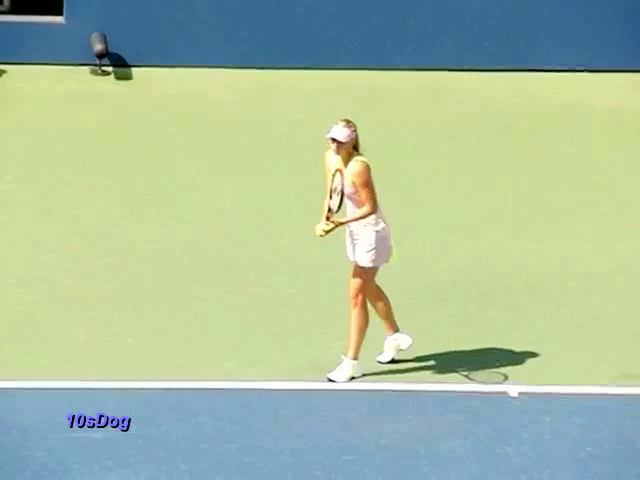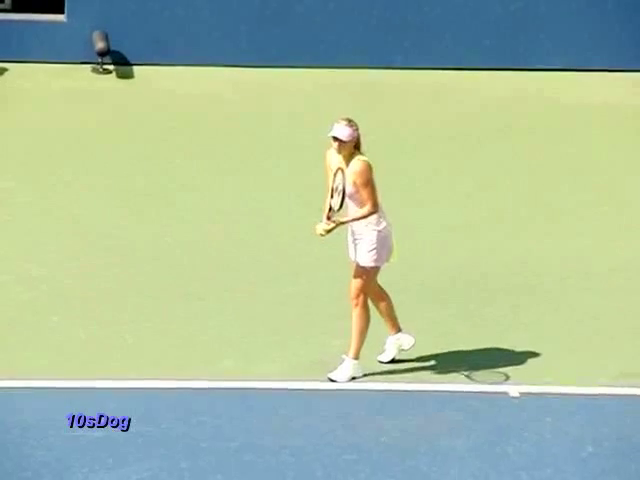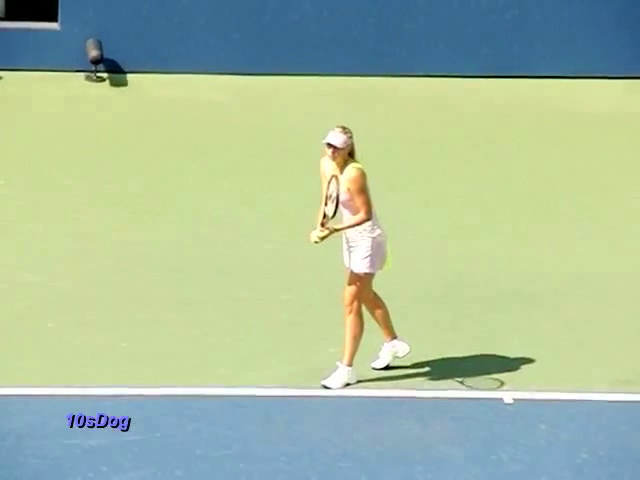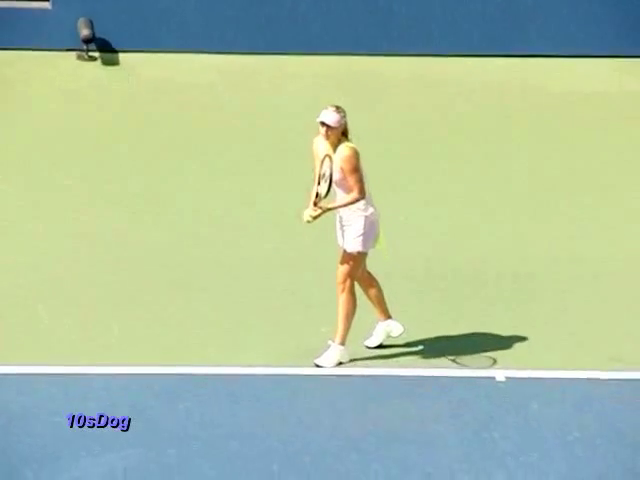
dt=0.4s
person 1, frame 1
left shoulder: (358, 167)
right shoulder: (330, 157)
left elbow: (371, 207)
left wrist: (338, 223)
right wrist: (324, 219)
left hip: (371, 233)
right hip: (354, 231)
left knee: (356, 297)
right knee: (369, 288)
left ankle: (351, 362)
right ankle: (395, 336)
person 1, frame 2
left shoulder: (360, 166)
right shoulder: (331, 157)
left elbow: (372, 207)
left wrist: (340, 222)
right wrist: (325, 219)
left hip: (373, 232)
right hip: (356, 231)
left knee: (357, 296)
right knee: (371, 288)
left ankle: (352, 362)
right ankle: (397, 336)
person 1, frame 3
left shoulder: (353, 173)
right shoulder: (325, 164)
left elbow: (365, 214)
left wrist: (333, 229)
right wrist: (319, 226)
left hip: (367, 240)
right hip: (350, 238)
left knee: (351, 303)
right knee: (366, 295)
left ankle: (346, 369)
right ankle: (392, 343)
person 1, frame 4
left shoulder: (346, 153)
right shoulder: (318, 144)
left elbow: (359, 193)
left wrist: (326, 208)
right wrist: (311, 206)
left hip: (360, 218)
right hip: (344, 217)
left knee: (344, 281)
right knee: (360, 273)
left ankle: (339, 347)
right ankle: (387, 322)
